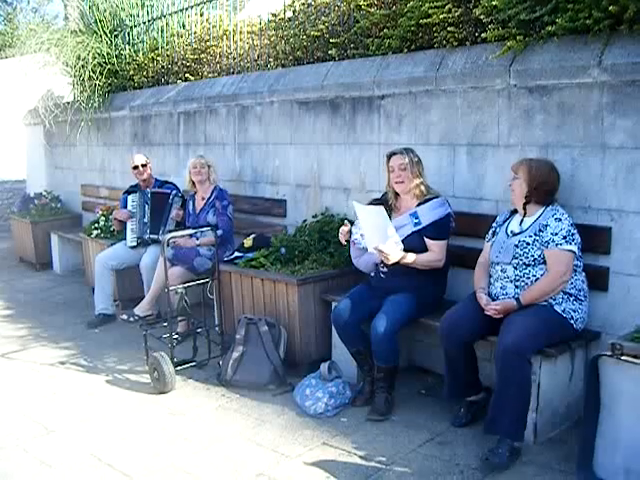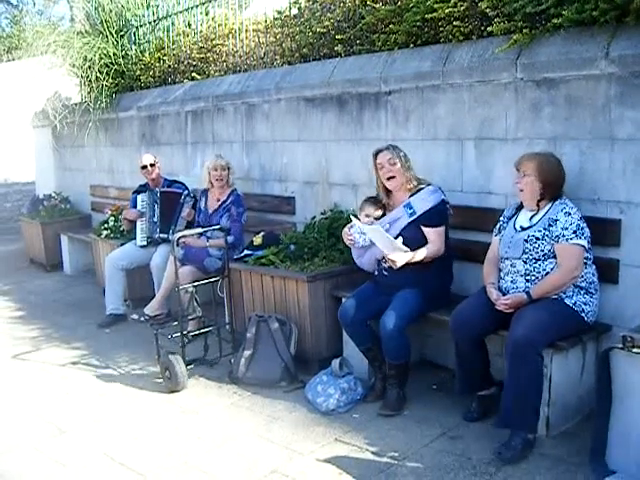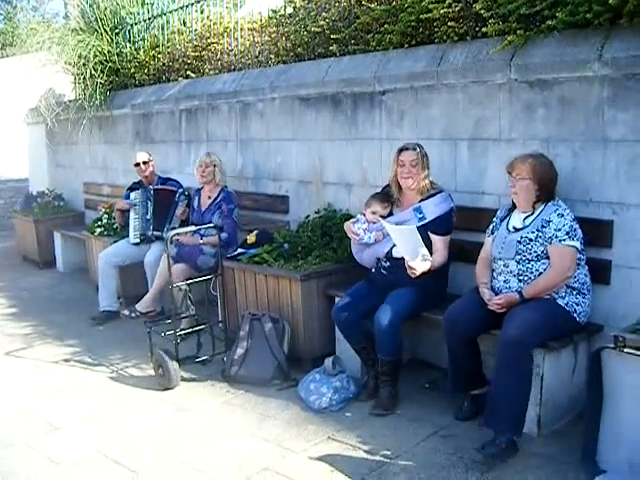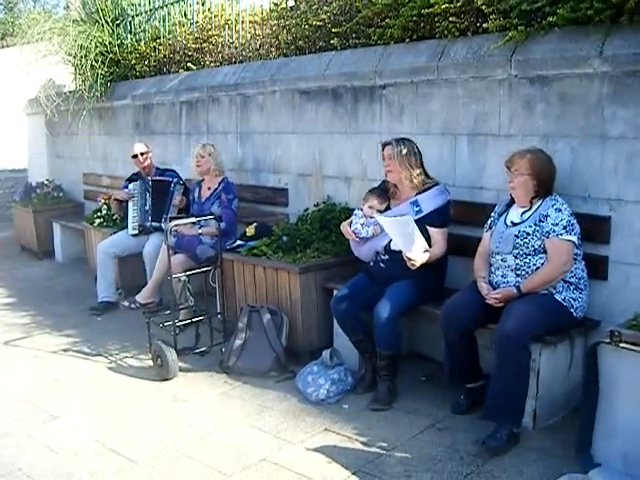
dt=1s
person 1, frame 1
left shoulder: (556, 221)
right shoulder: (504, 219)
left elbow: (559, 276)
right elbow: (484, 262)
left wrist: (515, 302)
right wrist: (482, 293)
left hip: (549, 306)
right hip: (498, 301)
left knee: (511, 346)
right knee: (451, 326)
left ankle: (510, 437)
right ankle: (473, 395)
person 1, frame 2
left shoulder: (565, 215)
right shoulder: (511, 213)
left elbow: (570, 270)
right elbow: (492, 257)
left wrist: (526, 296)
right wrist: (492, 288)
left hip: (560, 299)
right hip: (507, 295)
left knee: (522, 339)
right knee: (462, 321)
left ankle: (523, 431)
right ankle: (485, 389)
person 1, frame 3
left shoulder: (558, 216)
right shoulder: (504, 214)
left elbow: (562, 272)
right elbow: (485, 257)
left wrist: (518, 296)
right wrist: (484, 288)
left hip: (552, 300)
right hip: (500, 295)
left knee: (514, 338)
right knee: (455, 320)
left ankle: (505, 433)
right ankle: (477, 389)
person 1, frame 4
left shoulder: (556, 211)
right shoulder: (503, 208)
left elbow: (560, 265)
right elbow: (483, 252)
left wrist: (516, 291)
right wrist: (482, 282)
left hip: (550, 294)
right hip: (498, 289)
left knee: (510, 332)
right knee: (452, 313)
left ankle: (507, 424)
right ankle: (473, 383)
person 2, frame 1
left shoulder: (433, 208)
right shoulder: (385, 202)
left elbow: (438, 259)
right elbow: (366, 235)
left wrist: (401, 257)
right wrist: (349, 232)
left hip: (417, 288)
right hip: (379, 282)
left knee: (381, 327)
right knee: (341, 315)
left ankle: (384, 391)
right ankle: (370, 378)
person 2, frame 2
left shoulder: (428, 198)
right shoulder: (382, 200)
left elbow: (438, 248)
left wrist: (408, 256)
right wrist: (351, 233)
left hip: (423, 282)
right hip: (385, 279)
left knee: (390, 323)
right knee: (347, 313)
left ankle: (396, 387)
right ankle: (381, 373)
person 2, frame 3
left shoulder: (436, 203)
right shoulder: (387, 195)
left elbow: (441, 252)
left wrist: (425, 266)
right wrist: (351, 225)
left hip: (419, 283)
right hip: (382, 277)
left knee: (384, 320)
right knee: (342, 312)
left ankle: (388, 387)
right ankle: (373, 371)
person 2, frame 4
left shoulder: (432, 196)
right shoulder: (385, 190)
left elbow: (440, 245)
left wrist: (423, 257)
right wrist: (348, 225)
left hip: (418, 276)
right hip: (380, 270)
left knee: (384, 312)
right knee: (340, 304)
left ankle: (387, 381)
right ankle: (371, 364)
person 3, frame 1
left shoulder: (168, 188)
right shoulder: (129, 194)
right elbow: (118, 227)
right wrist: (116, 215)
left knee: (147, 263)
right knee: (102, 260)
right ankle: (105, 311)
person 3, frame 2
left shoulder: (177, 187)
right shoulder: (138, 193)
right elbow: (128, 227)
right wrist: (126, 214)
left knee: (157, 262)
right knee: (112, 260)
right ankle: (116, 310)
person 3, frame 3
left shoulder: (171, 185)
right shoulder: (133, 190)
left elbow: (188, 207)
right elbow: (120, 221)
left wrist: (184, 213)
right wrist: (118, 207)
left knee: (151, 260)
right knee: (105, 258)
right ankle: (109, 308)
person 3, frame 4
left shoulder: (169, 176)
right shoulder: (131, 181)
left elbow: (186, 201)
right elbow: (117, 211)
left wrist: (182, 202)
right wrist: (116, 197)
left hip: (162, 229)
left knee: (150, 251)
right knee: (104, 248)
left ankle: (154, 299)
right ankle: (108, 298)
person 4, frame 1
left shoulder: (220, 195)
right shoulder: (191, 199)
left elbow: (225, 233)
right elbow: (188, 230)
left wrist: (195, 242)
right wrist: (183, 240)
left hip: (215, 252)
right hip: (195, 251)
left knee: (167, 255)
right knee: (174, 273)
left ankle: (147, 306)
right ankle: (182, 324)
person 4, frame 2
left shoulder: (236, 200)
right shoulder: (204, 195)
left elbow: (235, 239)
right elbow: (198, 226)
left wrist: (205, 243)
right wrist: (191, 238)
left hip: (224, 253)
right hip: (203, 249)
left knee: (178, 255)
right knee: (184, 272)
left ankle: (158, 305)
right ankle: (192, 323)
person 4, frame 3
left shoulder: (227, 196)
right shoulder: (197, 194)
left elbow: (229, 236)
left wrist: (198, 240)
right wrist: (185, 237)
left hip: (218, 252)
right hip: (197, 248)
left knee: (170, 253)
right knee: (177, 269)
left ankle: (149, 302)
right ankle: (185, 319)
person 4, frame 4
left shoulder: (226, 187)
right shoulder: (197, 187)
left elbow: (228, 225)
right elbow: (193, 218)
left wrist: (197, 231)
right wrist: (185, 227)
left hip: (218, 243)
right hip: (198, 239)
left knee: (170, 242)
right knee: (177, 261)
left ankle: (149, 293)
